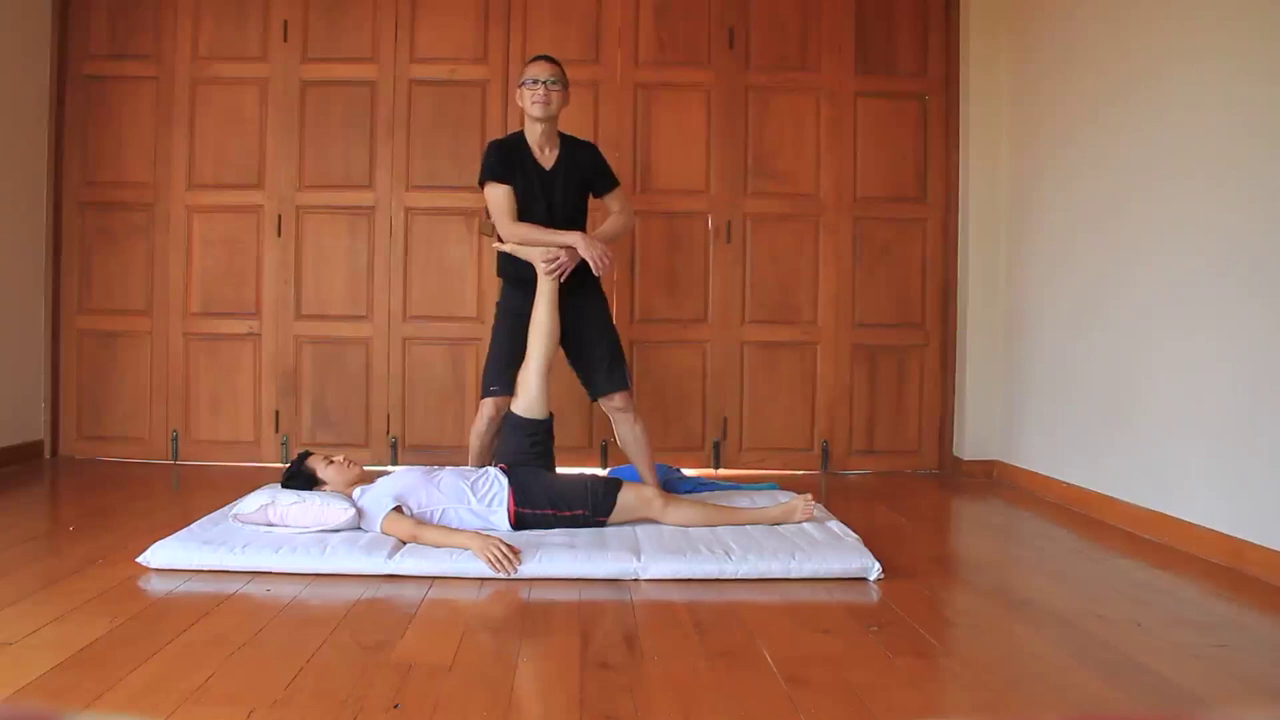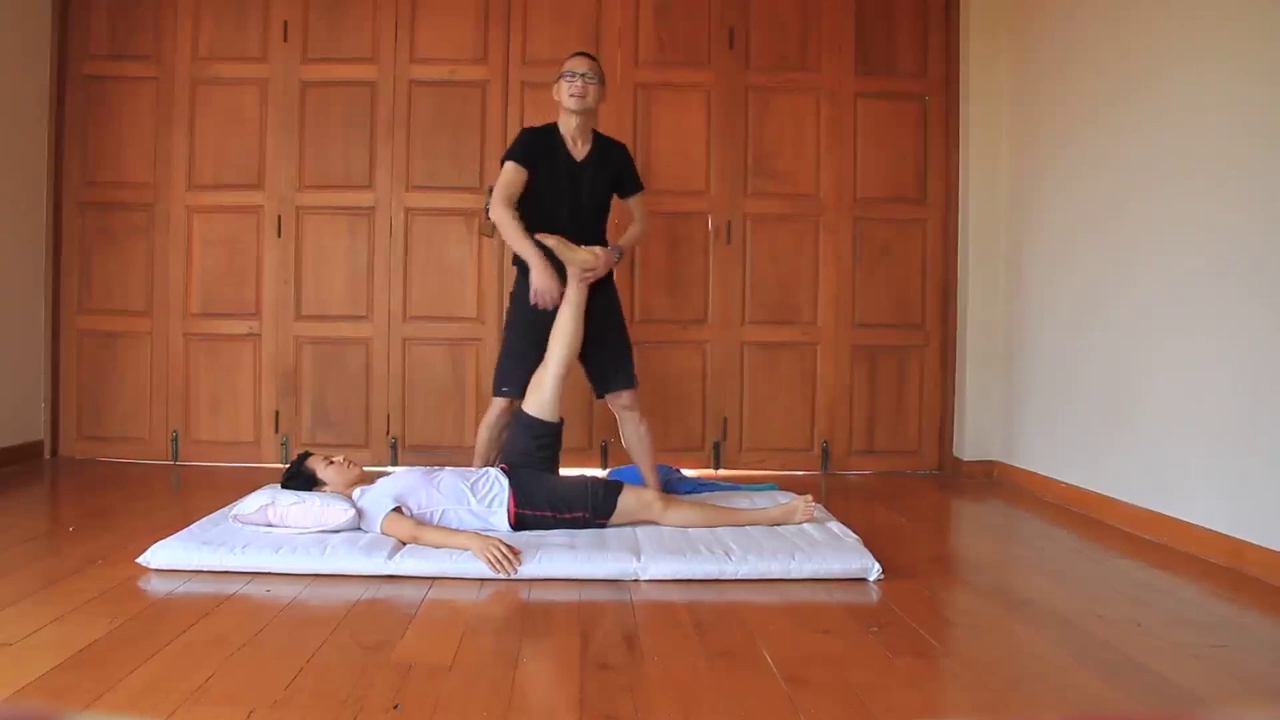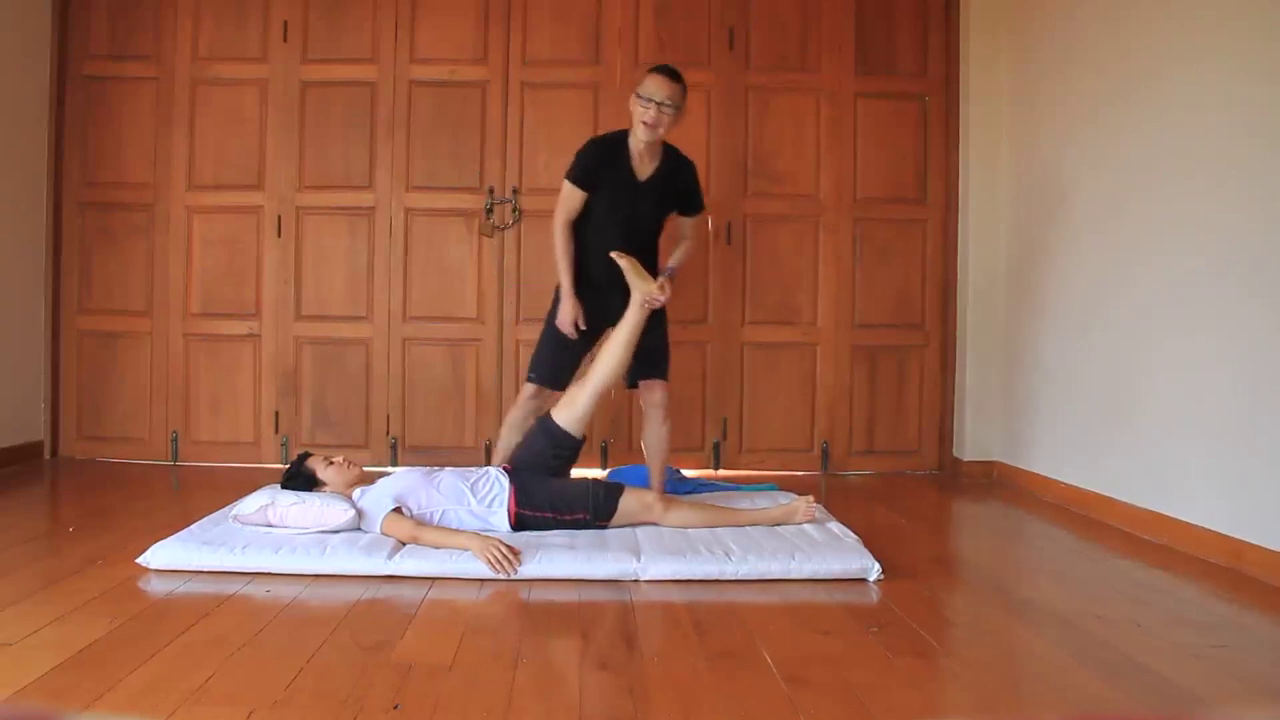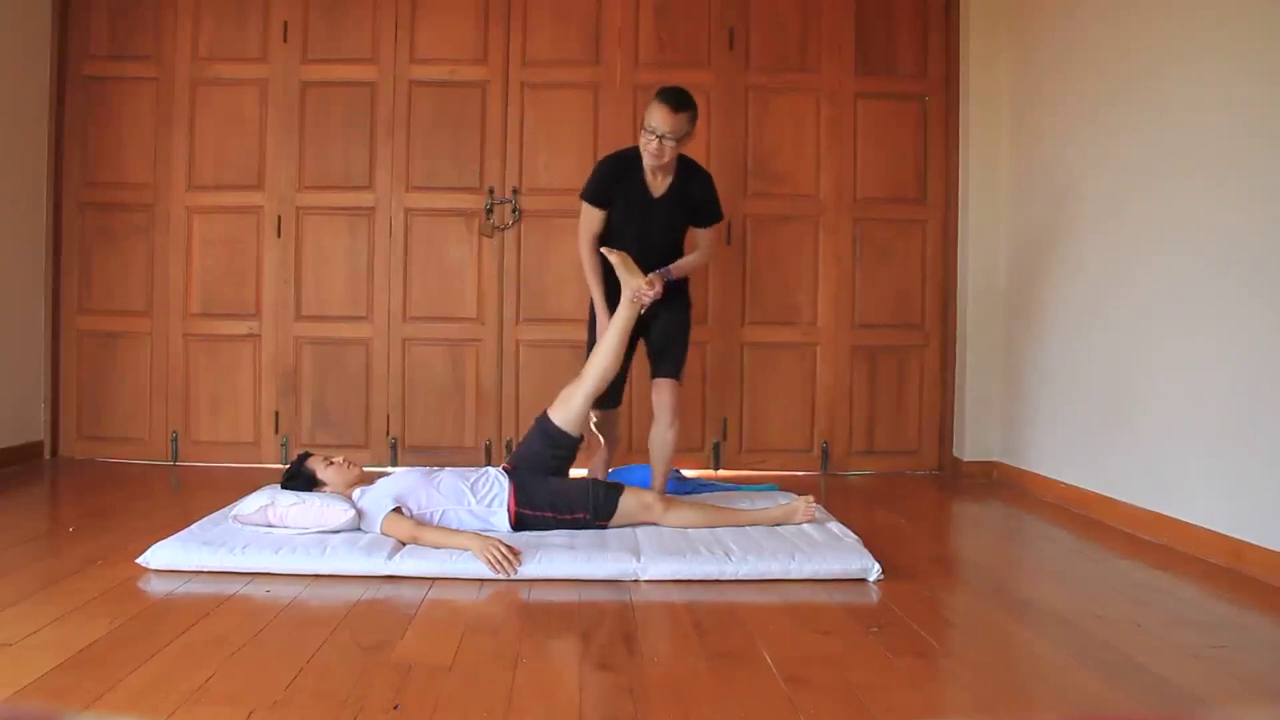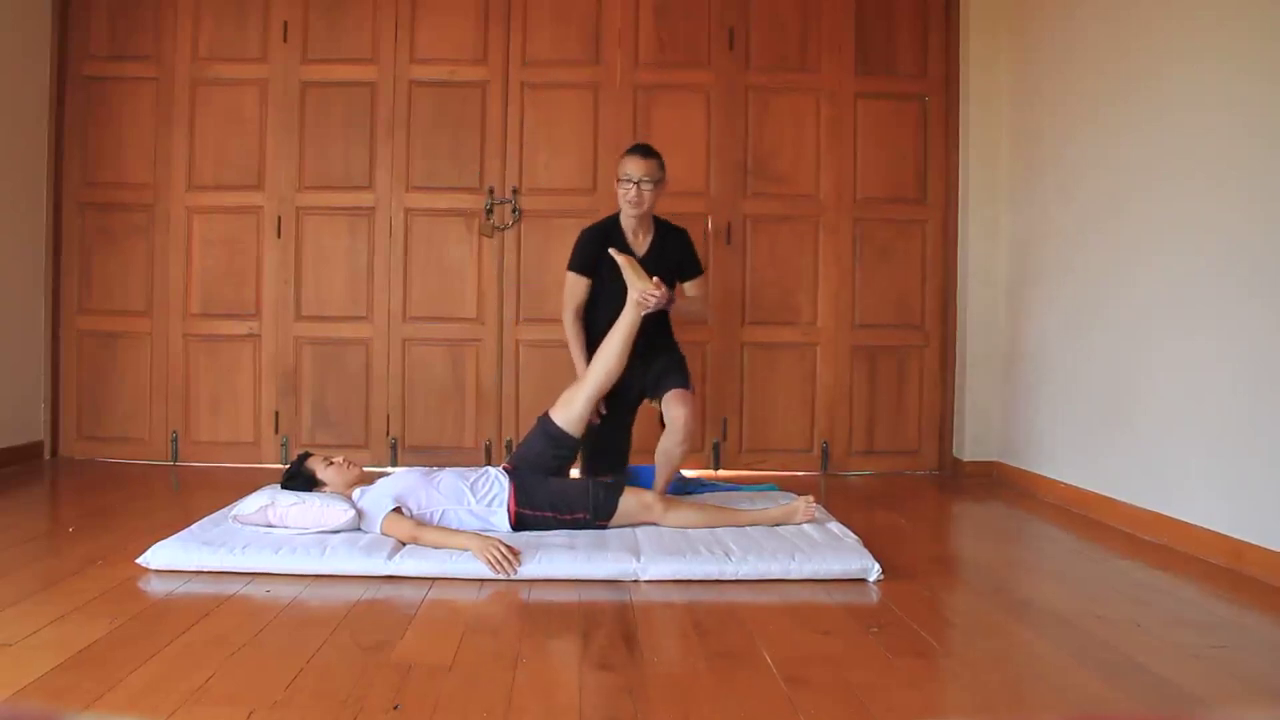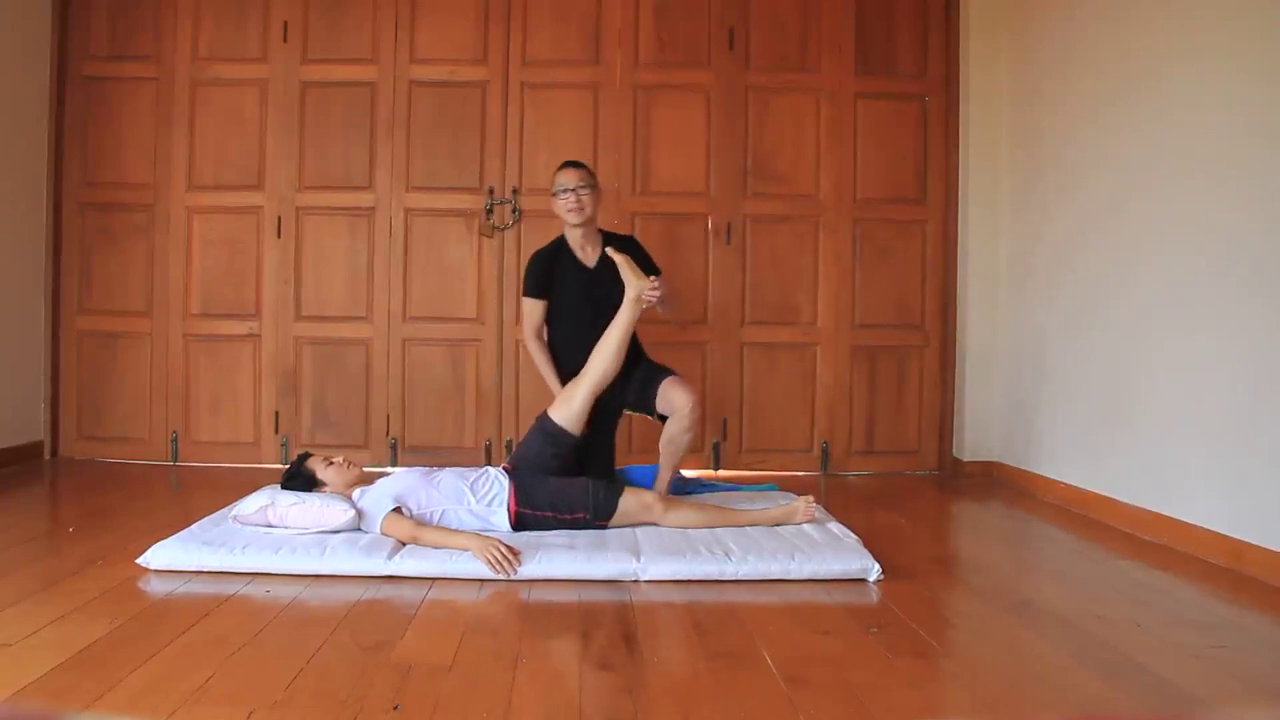
dt=0.5s
person 1, frame 1
left shoulder: (384, 482)
right shoulder: (369, 505)
right elbow: (414, 531)
right wrist: (473, 538)
left hip: (510, 477)
right hip: (518, 505)
left knee: (533, 375)
right knee: (651, 501)
right ankle: (770, 514)
person 1, frame 2
left shoulder: (383, 484)
right shoulder: (369, 506)
right elbow: (414, 531)
right wrist: (473, 538)
left hip: (511, 478)
right hip: (517, 506)
left knee: (549, 374)
right knee: (651, 503)
left ankle: (575, 276)
right ankle: (771, 514)
person 1, frame 3
left shoulder: (386, 485)
right shoulder: (368, 507)
right elbow: (414, 532)
right wrist: (473, 540)
left hip: (514, 478)
right hip: (519, 508)
left knee: (583, 395)
right knee: (652, 505)
left ankle: (639, 301)
right ankle: (774, 516)
person 1, frame 4
left shoulder: (387, 481)
right shoulder: (370, 506)
right elbow: (415, 531)
right wrist: (474, 539)
left hip: (513, 478)
right hip: (518, 507)
left knee: (581, 390)
right knee: (651, 505)
left ankle: (631, 299)
right ankle: (773, 515)
person 1, frame 5
left shoulder: (387, 483)
right shoulder: (369, 507)
right elbow: (415, 532)
right wrist: (474, 540)
left hip: (514, 477)
right hip: (518, 508)
left knee: (584, 391)
right knee: (652, 505)
left ankle: (635, 303)
right ankle: (771, 516)
person 1, frame 6
left shoulder: (386, 482)
right shoulder: (369, 507)
right elbow: (415, 532)
right wrist: (474, 540)
left hip: (514, 478)
right hip: (518, 508)
left knee: (581, 390)
right knee: (652, 505)
left ankle: (632, 300)
right ankle: (773, 516)
person 2, frame 1
left shoulder: (585, 154)
right shoulder: (501, 153)
left elbow: (623, 215)
right elbow: (508, 228)
left wrist: (579, 250)
right wrist: (577, 237)
left hip: (581, 293)
right hip: (521, 294)
left knee: (619, 401)
right knee: (493, 407)
left ankle: (657, 493)
person 2, frame 2
left shoulder: (615, 154)
right shoulder: (532, 141)
left elbow: (639, 219)
right elbow: (500, 206)
left wrist: (614, 253)
right wrist: (538, 261)
left hip: (595, 291)
right hip: (537, 287)
left knee: (626, 400)
right knee: (504, 401)
left ankle: (657, 495)
person 2, frame 3
left shoulder: (681, 170)
right shoulder: (599, 152)
left elbow: (687, 237)
right elbow: (562, 222)
left wrist: (668, 276)
right wrist: (567, 295)
right hip: (585, 289)
left knee: (656, 397)
right knee: (535, 391)
left ankle: (657, 498)
person 2, frame 4
left shoulder: (697, 182)
right shoulder: (612, 170)
left elbow: (704, 249)
right elbow: (587, 243)
left wrist: (666, 275)
right wrist: (602, 311)
left hip: (668, 300)
right hip: (613, 295)
left knee: (666, 400)
right knee: (602, 399)
left ankle: (655, 498)
right ankle: (605, 455)
person 2, frame 5
left shoulder: (676, 240)
right shoulder: (594, 239)
left elbow: (700, 306)
right elbow: (571, 313)
left wrist: (668, 301)
right wrist: (585, 380)
left hip: (659, 354)
left knee: (682, 415)
right knee: (598, 475)
person 2, frame 6
left shoulder: (626, 248)
right shoulder: (544, 262)
left elbow: (666, 305)
right elbow: (533, 335)
left wrist: (658, 297)
right wrist: (559, 392)
left hip: (632, 366)
left knee: (687, 402)
left ankle: (659, 492)
